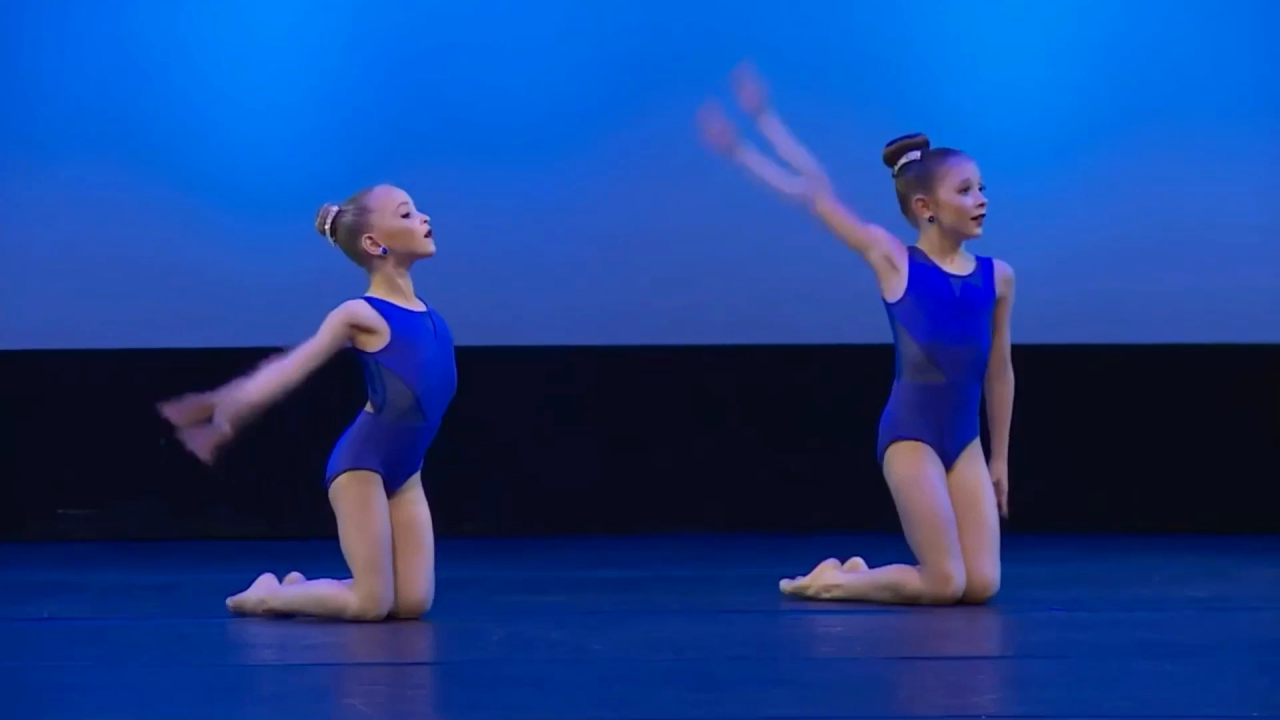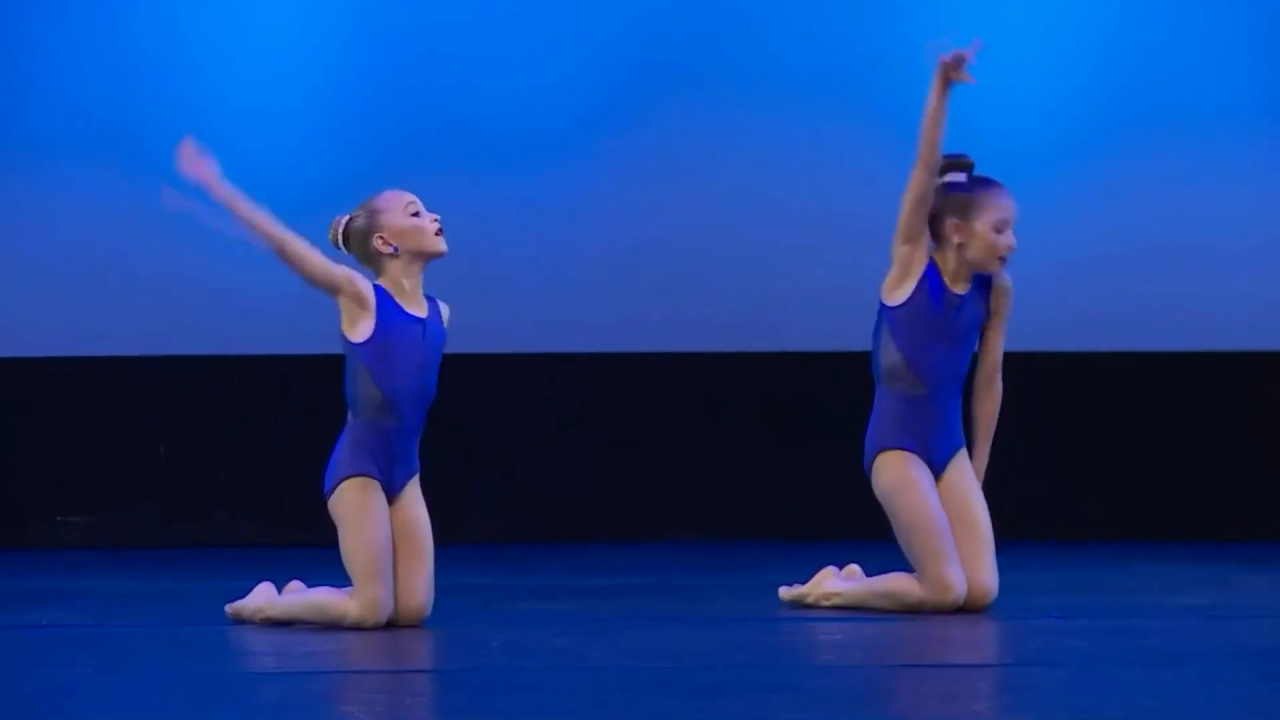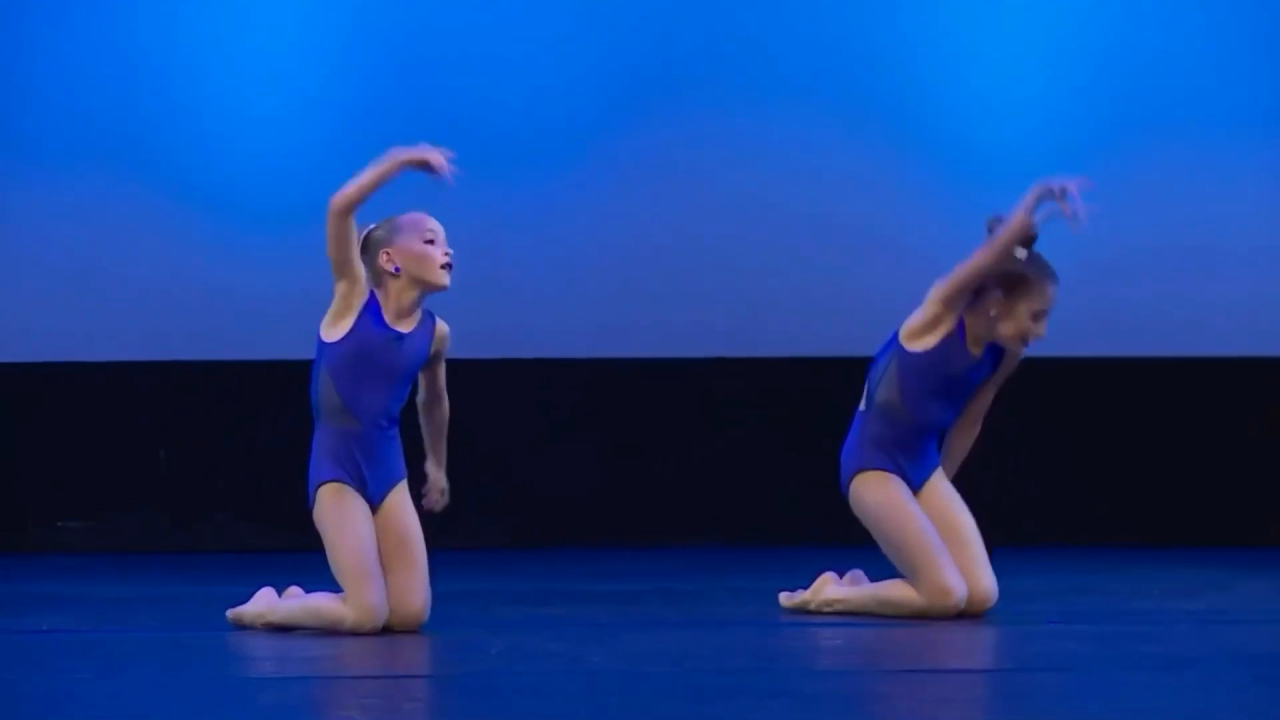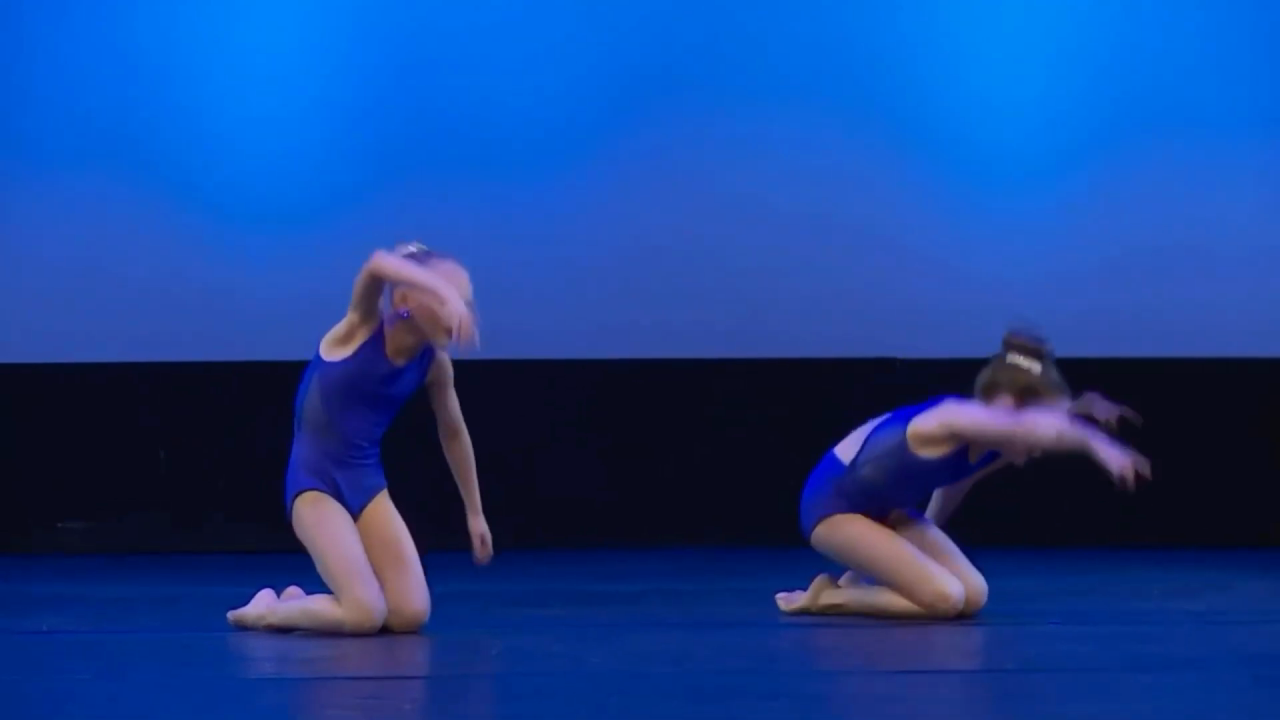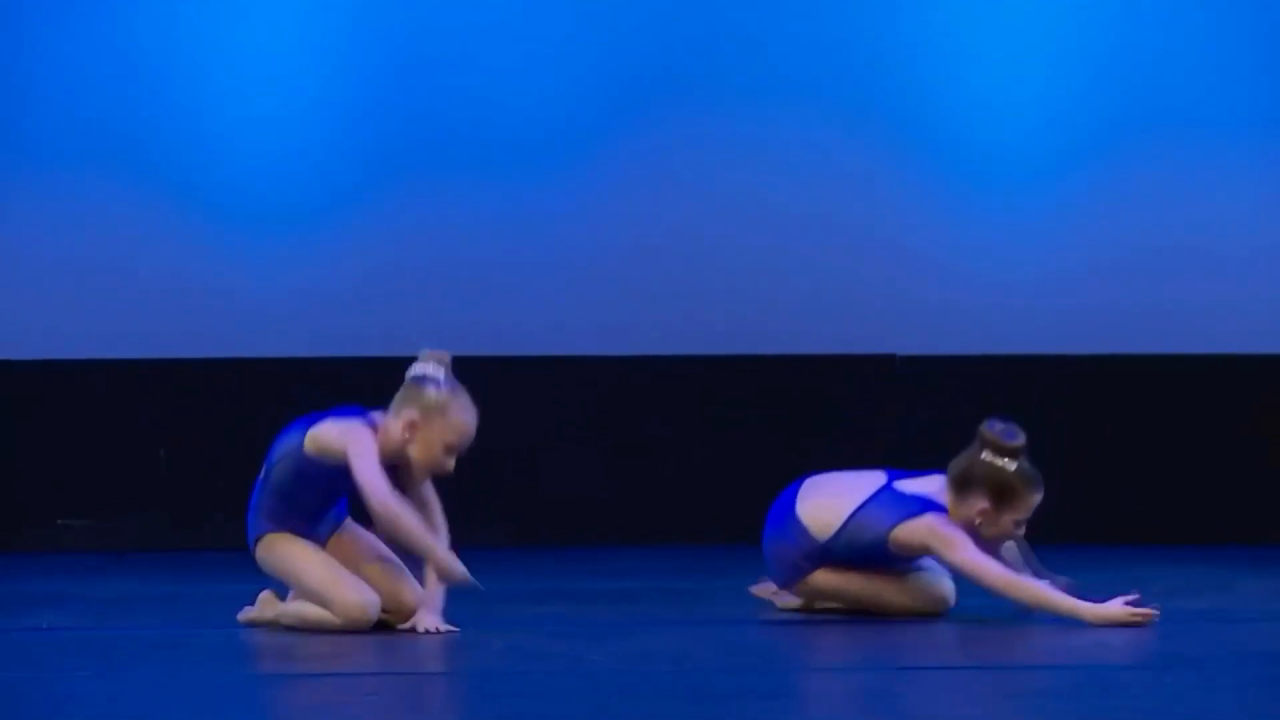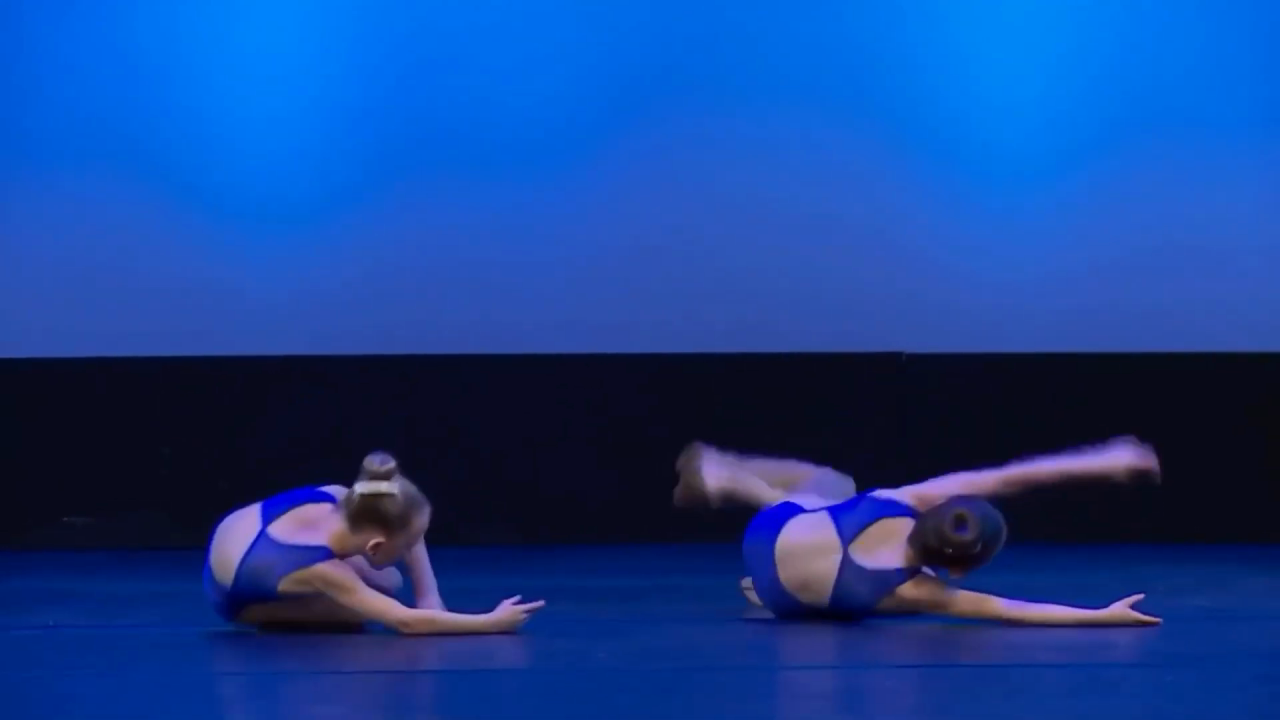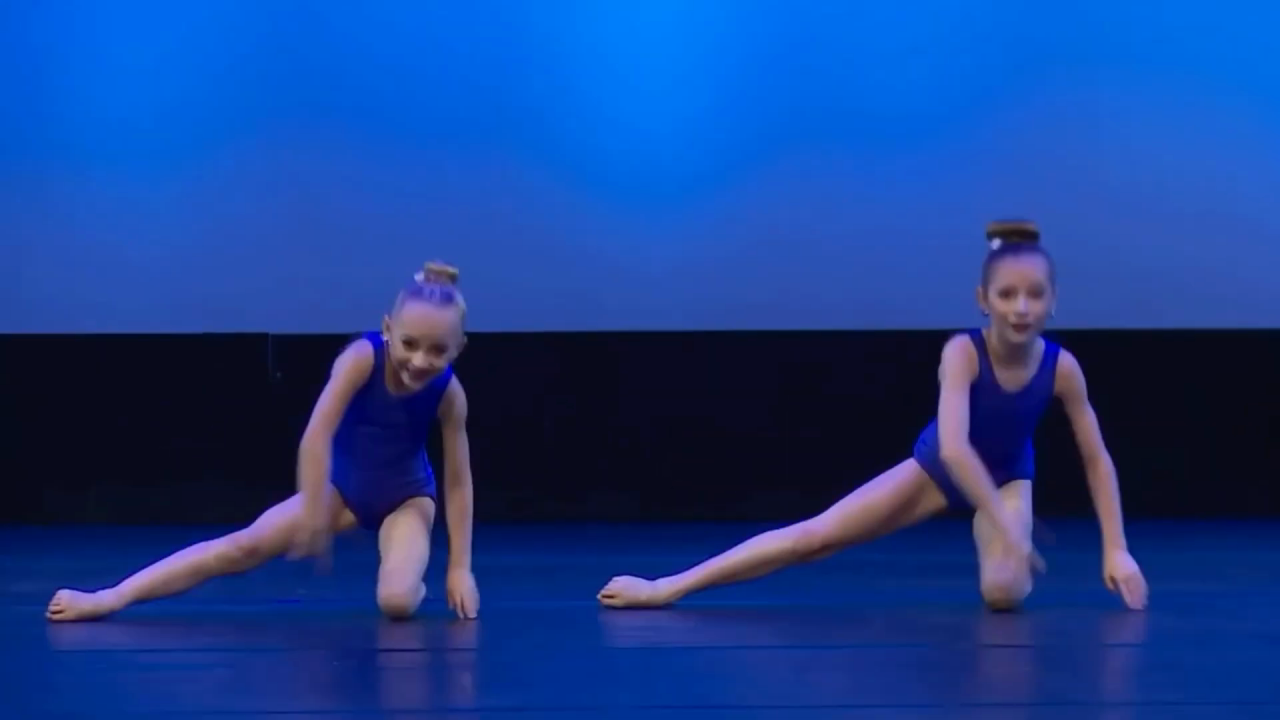
dt=0.5s
person 1, frame 1
left shoulder: (997, 276)
right shoulder: (893, 259)
left elbow: (999, 372)
right elbow: (818, 193)
left wrist: (999, 460)
right wrist: (761, 118)
left hip: (965, 441)
right hip: (910, 433)
left knee: (982, 585)
right knee: (946, 586)
left ankle: (859, 570)
right ankle: (831, 579)
person 1, frame 2
left shoulder: (996, 291)
right shoulder: (911, 263)
left elbow: (989, 381)
right elbow: (926, 170)
left wrist: (978, 466)
right wrist: (941, 87)
left hip: (949, 446)
right hip: (896, 443)
left knee: (981, 592)
right knee: (946, 592)
left ankle: (857, 582)
right ankle: (831, 589)
person 1, frame 3
left shoulder: (1006, 354)
right shoulder: (941, 314)
right elbow: (994, 252)
left wrist: (941, 481)
right wrist: (1037, 197)
left hip: (923, 466)
right hip: (873, 462)
left knee: (982, 596)
right knee: (947, 597)
left ankle: (856, 587)
right ankle: (830, 595)
person 1, frame 4
left shoulder: (988, 444)
right shoulder: (955, 419)
right elbow: (1032, 426)
left wrist: (925, 539)
right wrist: (1091, 438)
left hip: (884, 506)
right hip: (830, 504)
left knee: (973, 595)
right knee: (946, 597)
left ankle: (859, 584)
right ankle: (832, 597)
person 1, frame 5
left shoulder: (952, 493)
right shoulder: (934, 528)
left elbow: (999, 542)
right elbow: (1008, 584)
left wrist: (1038, 577)
right wrist: (1094, 612)
right hip: (792, 551)
left knee: (937, 584)
right knee: (936, 598)
left ankle: (812, 587)
right ankle: (809, 594)
person 1, frame 6
left shoulder: (897, 507)
right shoulder: (906, 593)
left elbow: (1001, 479)
right elbow: (1002, 608)
left wrist: (1097, 461)
right wrist: (1098, 615)
left hip: (773, 533)
right hip: (781, 592)
left knee: (837, 488)
left ankle: (724, 478)
person 1, frame 7
left shoulder: (1061, 367)
right shoulder: (962, 352)
left elbow: (1097, 459)
right elbow: (953, 448)
left wrist: (1116, 551)
right wrist: (1007, 530)
left hip: (1006, 479)
right hip: (937, 468)
left knee: (1005, 593)
right knee: (813, 537)
right ankle: (668, 587)
person 2, frame 1
left shoulder: (422, 311)
right shoulder: (363, 312)
right elbow: (289, 367)
right wrist: (226, 410)
left hip: (405, 471)
right hip: (361, 465)
left knee: (413, 604)
right knee: (372, 605)
left ankle: (300, 585)
right ankle: (268, 595)
person 2, frame 2
left shoulder: (439, 314)
right shoulder: (360, 293)
right elbow: (280, 238)
right wrist: (212, 181)
left hip: (404, 474)
right hip: (357, 468)
left knee: (414, 610)
right knee: (376, 610)
left ankle: (304, 597)
right ankle: (270, 602)
person 2, frame 3
left shoulder: (435, 333)
right shoulder: (354, 299)
right elbow: (339, 211)
left wrist: (437, 465)
right wrist: (402, 159)
left hip: (389, 472)
right hip: (337, 471)
left knee: (410, 615)
right knee: (367, 615)
left ankle: (300, 600)
right ankle: (267, 608)
person 2, frame 4
left shoulder: (434, 361)
right shoulder: (363, 329)
left elbow: (454, 433)
right elbow: (377, 265)
left wrist: (474, 512)
right wrist: (445, 292)
left hip: (367, 484)
right hip: (314, 480)
left knee: (412, 614)
right knee: (367, 615)
left ankle: (300, 602)
right ankle: (266, 611)
person 2, frame 5
left shoulder: (410, 449)
right shoulder: (355, 436)
left elbow: (435, 523)
right elbow: (383, 505)
left wrist: (432, 604)
right wrist: (441, 560)
left hip: (327, 521)
right hip: (278, 530)
left knee: (409, 607)
right knee: (361, 610)
left ankle: (309, 598)
right ankle: (272, 609)
person 2, frame 6
left shoulder: (335, 498)
right shoulder: (321, 568)
left elbow: (411, 539)
right elbow: (405, 620)
left wrist: (431, 602)
right wrist: (492, 621)
right hip: (236, 602)
right knee: (356, 613)
right ankle: (266, 615)
person 2, frame 7
left shoulder: (448, 392)
right shoulder: (363, 357)
left elbow: (459, 480)
right elbow: (316, 435)
left wrist: (460, 568)
right wrist: (312, 511)
left hip: (407, 498)
right hip: (343, 486)
left knee: (397, 601)
right knee: (243, 547)
left ankle: (411, 582)
right ankle: (111, 597)
